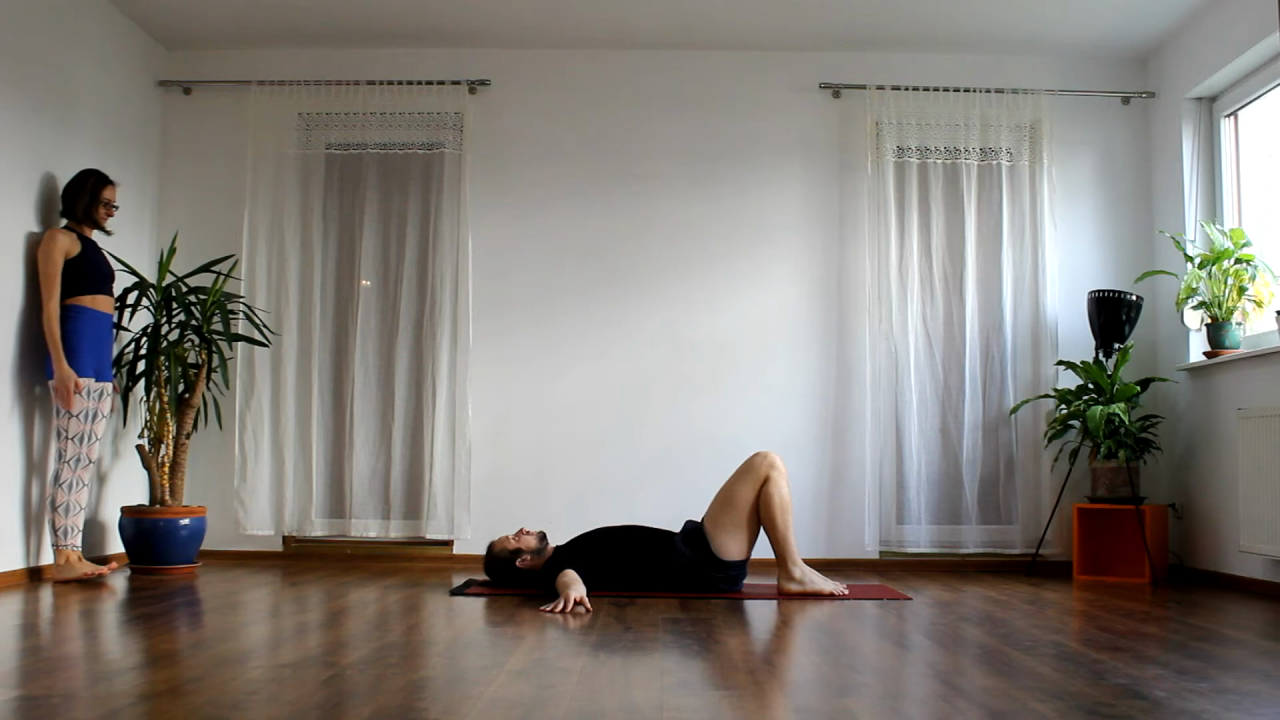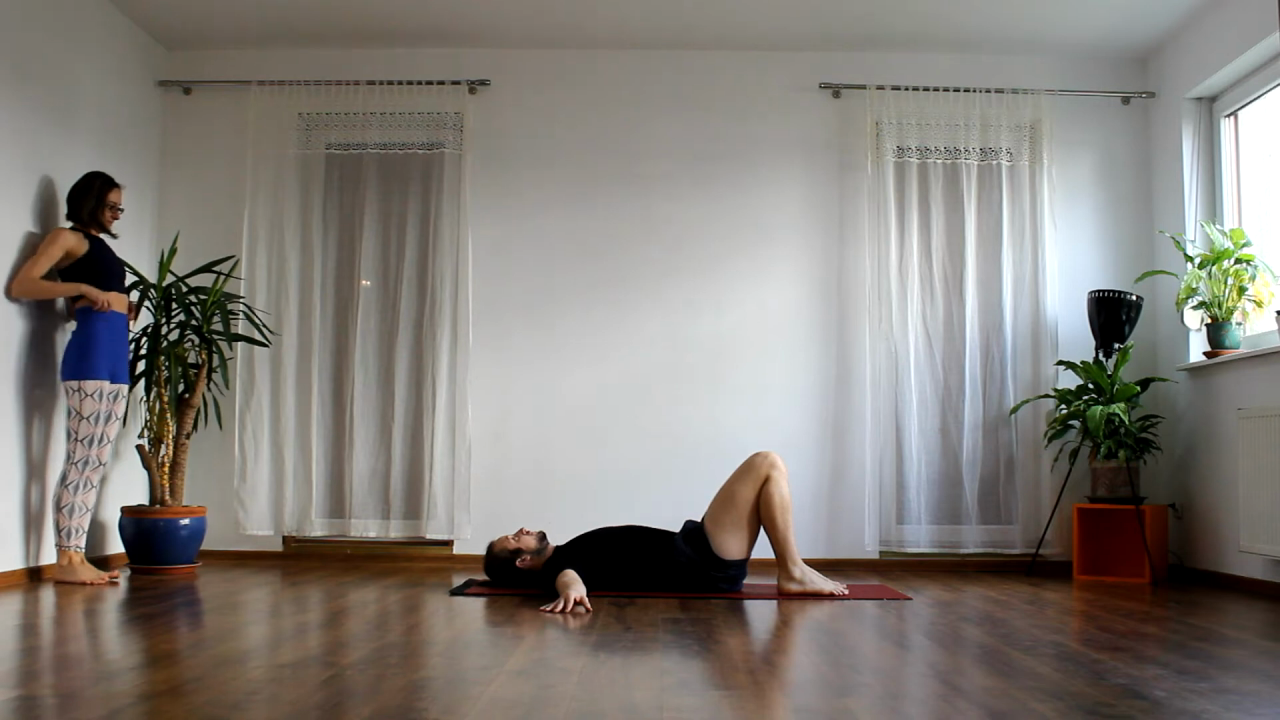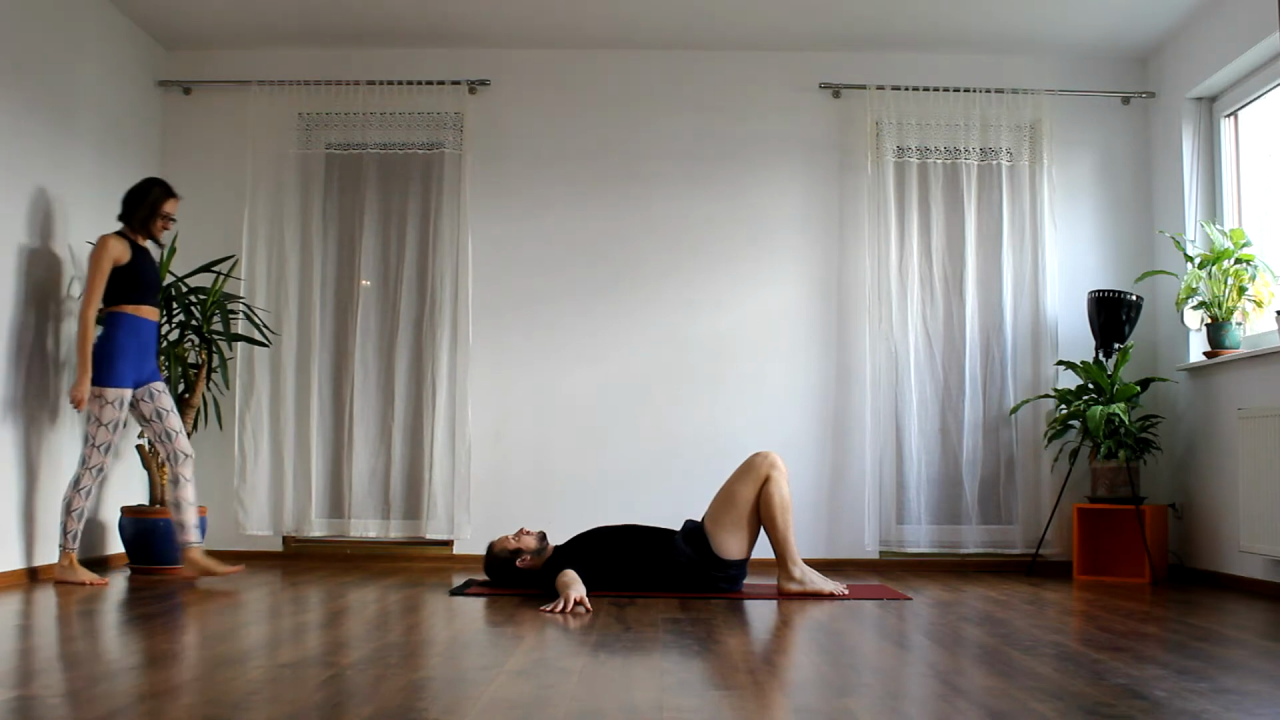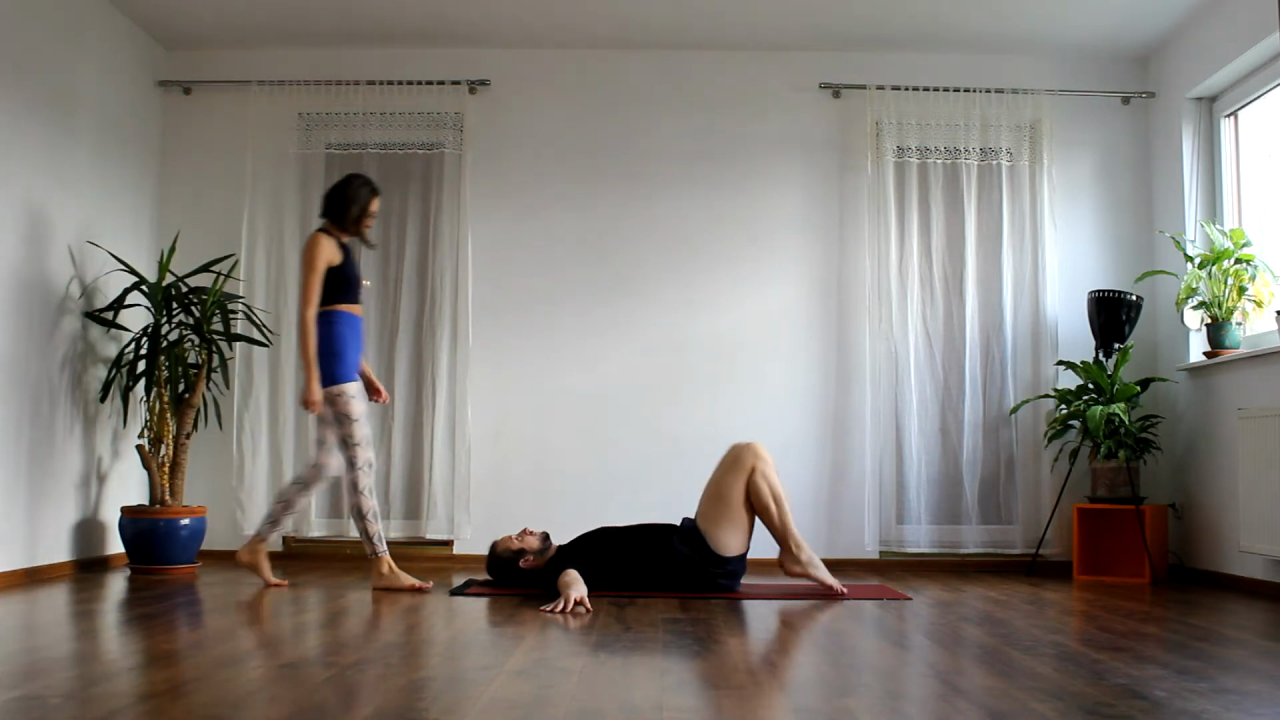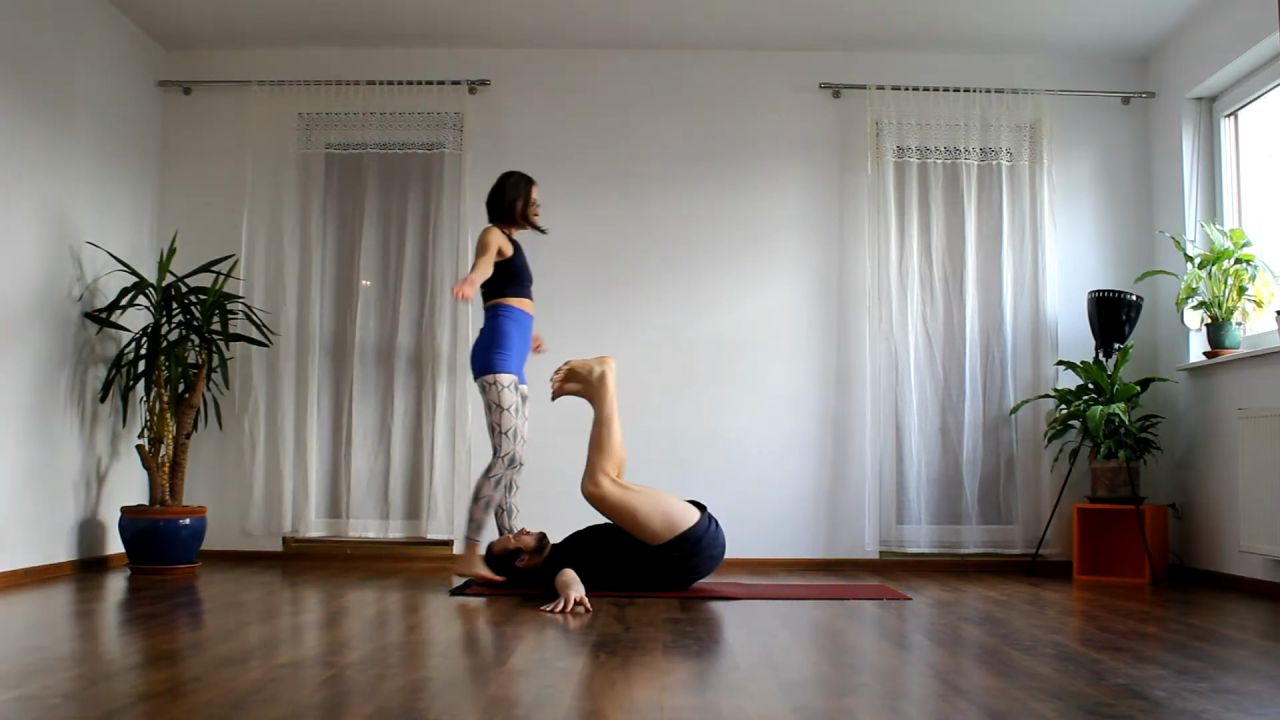
dt=1s
person 1, frame 1
left shoulder: (93, 247)
right shoulder: (59, 238)
right elbow: (50, 307)
left wrist: (109, 374)
right wrist: (60, 365)
left hip: (100, 353)
right hip: (77, 348)
left knee: (85, 461)
right knee: (72, 459)
left ankle: (74, 554)
right ankle: (64, 558)
person 1, frame 2
left shoulder: (100, 246)
right shoulder: (67, 238)
right elbow: (20, 286)
left wrist: (122, 308)
right wrist: (82, 287)
left hip: (116, 354)
right hip: (90, 351)
left knee: (96, 463)
right knee: (81, 459)
left ankle: (77, 556)
right ankle: (65, 560)
person 1, frame 3
left shoulder: (145, 254)
right shoulder: (112, 244)
right elbow: (88, 312)
right wrist: (83, 375)
left hip: (146, 369)
right hip: (116, 362)
left knee: (182, 454)
right knee: (96, 464)
left ankle: (191, 552)
right ankle: (67, 561)
person 1, frame 4
left shoulder: (341, 247)
right shoulder: (320, 243)
right elbow: (307, 316)
left wrist: (366, 374)
right wrist: (311, 376)
left hip: (344, 364)
right hip: (334, 362)
left knee: (325, 467)
right knee: (360, 465)
left ankle: (256, 547)
right ankle: (383, 567)
person 1, frame 5
left shoulder: (512, 243)
right shoulder: (493, 236)
right elbow: (483, 267)
left wrist: (530, 333)
right wrist: (470, 281)
left hip: (512, 359)
right hip: (498, 353)
left knee: (512, 460)
right knee: (508, 456)
right ankle: (470, 552)
person 2, frame 1
left shoulder: (561, 556)
right shoulder: (554, 567)
right elbow: (569, 576)
right wrist: (570, 590)
left hip: (693, 553)
right hip: (704, 566)
left knee: (763, 470)
right knee: (766, 465)
left ankle: (793, 571)
right ankle: (793, 574)
person 2, frame 2
left shoulder: (560, 557)
right shoulder: (555, 567)
right elbow: (568, 577)
right wrist: (571, 590)
left hip: (694, 555)
right hip: (704, 566)
left knee: (765, 469)
right knee: (767, 464)
left ankle: (793, 571)
right ankle: (793, 574)
person 2, frame 3
left shoulder: (560, 557)
right shoulder: (555, 567)
right elbow: (568, 577)
right wrist: (571, 589)
left hip: (694, 556)
right hip: (705, 566)
left knee: (764, 470)
right knee: (767, 464)
left ankle: (793, 571)
right ankle: (792, 573)
person 2, frame 4
left shoulder: (562, 556)
right shoulder: (558, 567)
right elbow: (570, 577)
right wrist: (571, 588)
left hip: (694, 555)
right hip: (704, 563)
right knee: (750, 455)
left ankle: (794, 553)
right ankle: (795, 553)
person 2, frame 5
left shoulder: (559, 556)
right shoulder: (553, 567)
right elbow: (566, 576)
right wrist: (570, 589)
right knee: (598, 483)
right ankle: (603, 383)
